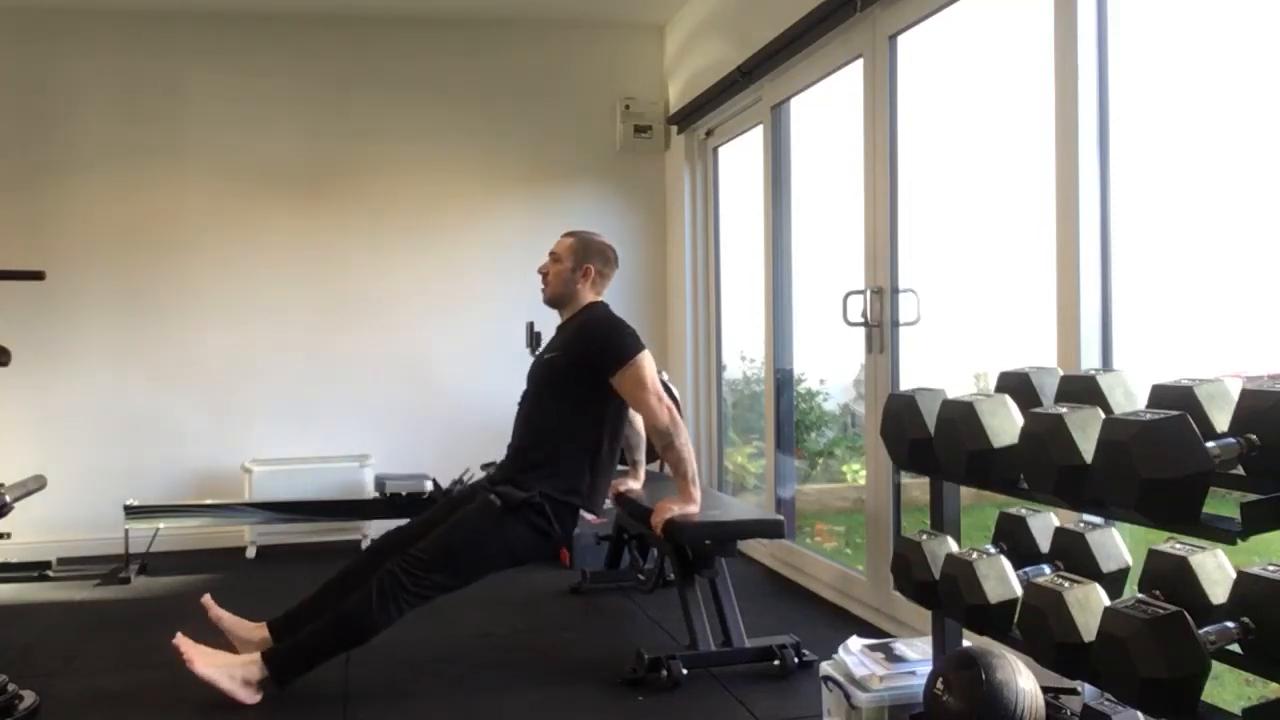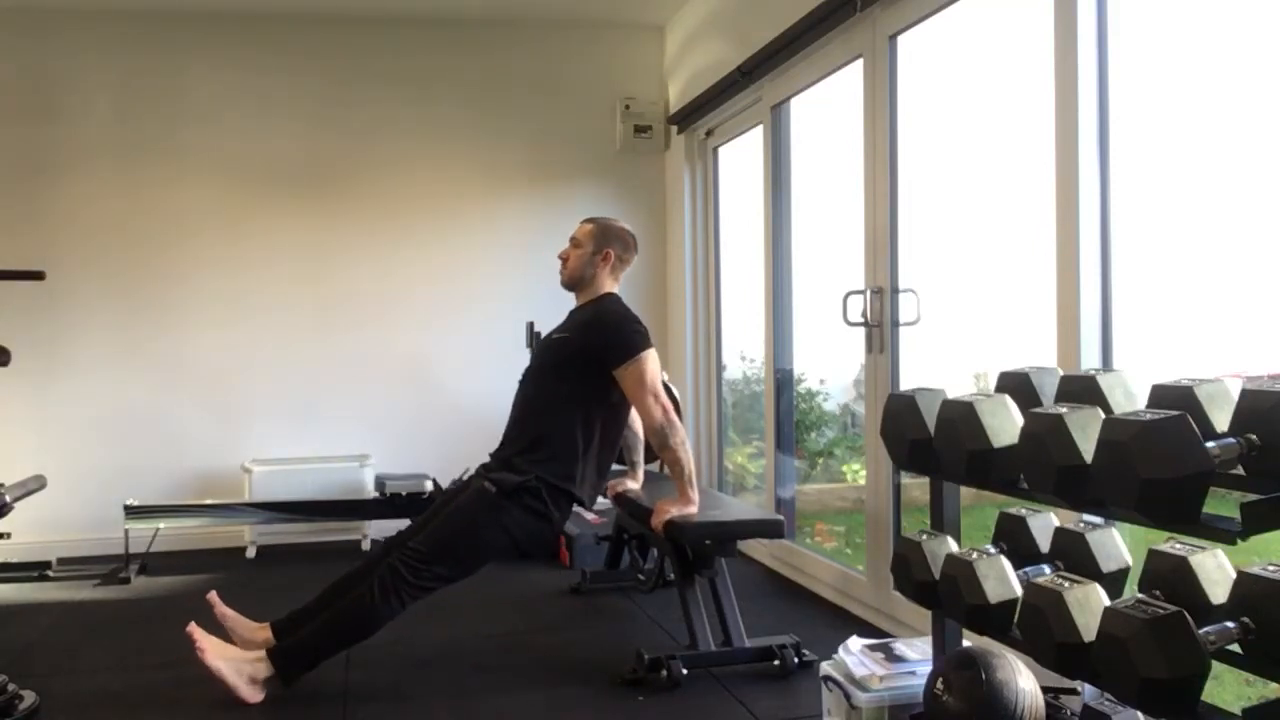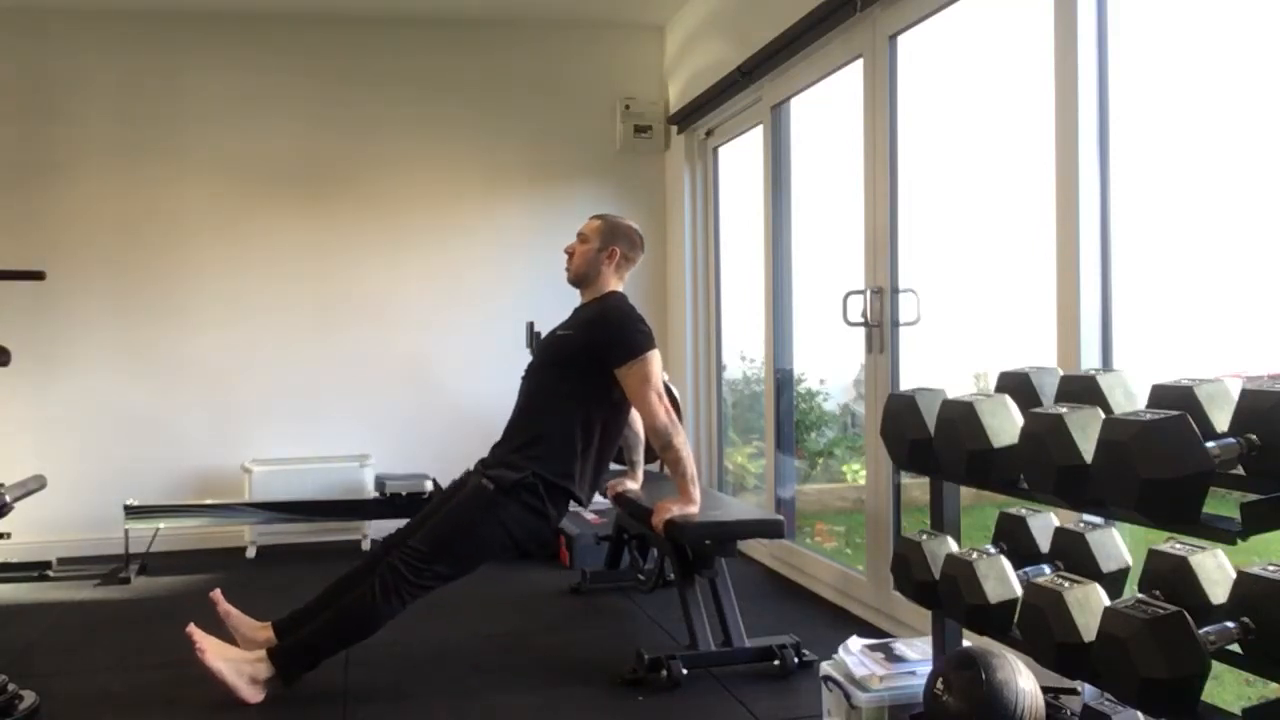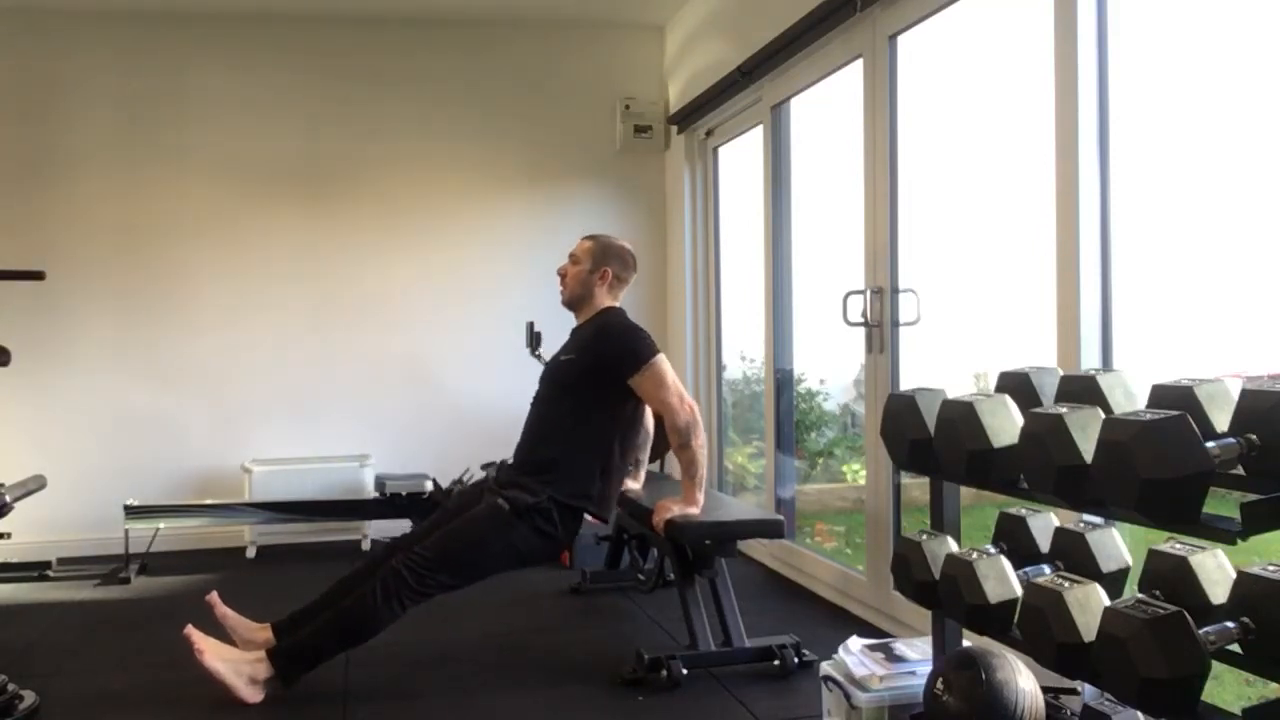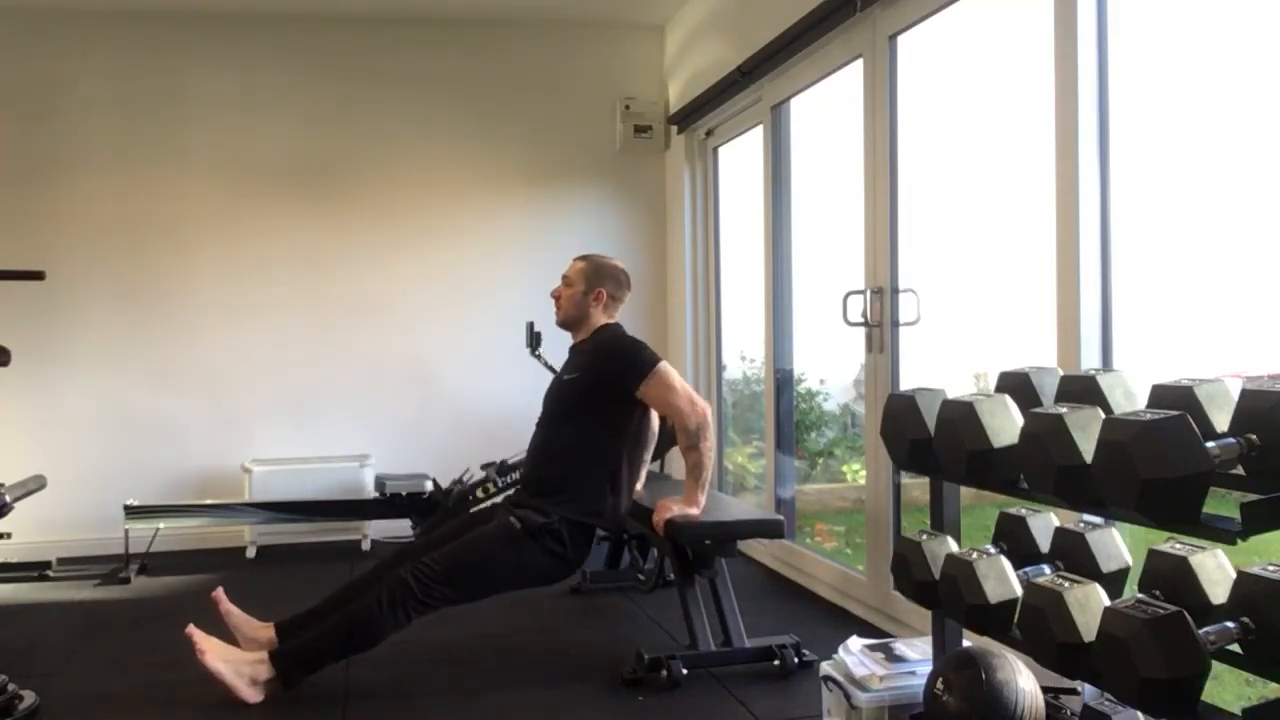
dt=0.5s
person 1, frame 1
left shoulder: (602, 331)
right shoulder: (578, 331)
left elbow: (658, 409)
right elbow: (626, 407)
left wrist: (688, 496)
right wrist: (634, 475)
left hip: (536, 507)
right hip: (512, 488)
left knee: (405, 577)
right knee: (393, 548)
left ankle: (261, 669)
right ankle: (270, 634)
person 1, frame 2
left shoulder: (612, 322)
right shoulder: (588, 320)
left elbow: (655, 407)
right elbow: (623, 406)
left wrist: (686, 497)
right wrist: (634, 474)
left hip: (529, 492)
right hip: (507, 476)
left knee: (406, 570)
right knee: (399, 549)
left ankle: (266, 667)
right ankle: (273, 636)
person 1, frame 3
left shoulder: (616, 320)
right shoulder: (594, 318)
left elbow: (656, 409)
right elbow: (624, 404)
left wrist: (687, 497)
right wrist: (633, 475)
left hip: (527, 489)
right hip: (506, 473)
left knee: (407, 570)
right knee: (398, 549)
left ankle: (268, 668)
right ankle: (276, 635)
person 1, frame 4
left shoulder: (616, 336)
right shoulder: (593, 336)
left elbow: (680, 409)
right elbow: (637, 406)
left wrist: (691, 498)
right wrist: (633, 474)
left hip: (538, 509)
right hip: (515, 489)
left knee: (409, 574)
right knee: (401, 552)
left ankle: (268, 668)
right ankle: (274, 636)
person 1, frame 5
left shoulder: (615, 352)
right shoulder: (591, 352)
left elbow: (693, 412)
right elbow: (642, 412)
left wrist: (691, 500)
right wrist: (628, 483)
left hip: (552, 532)
right hip: (528, 511)
left knee: (415, 584)
right knee: (409, 559)
left ankle: (269, 670)
right ankle: (276, 635)
